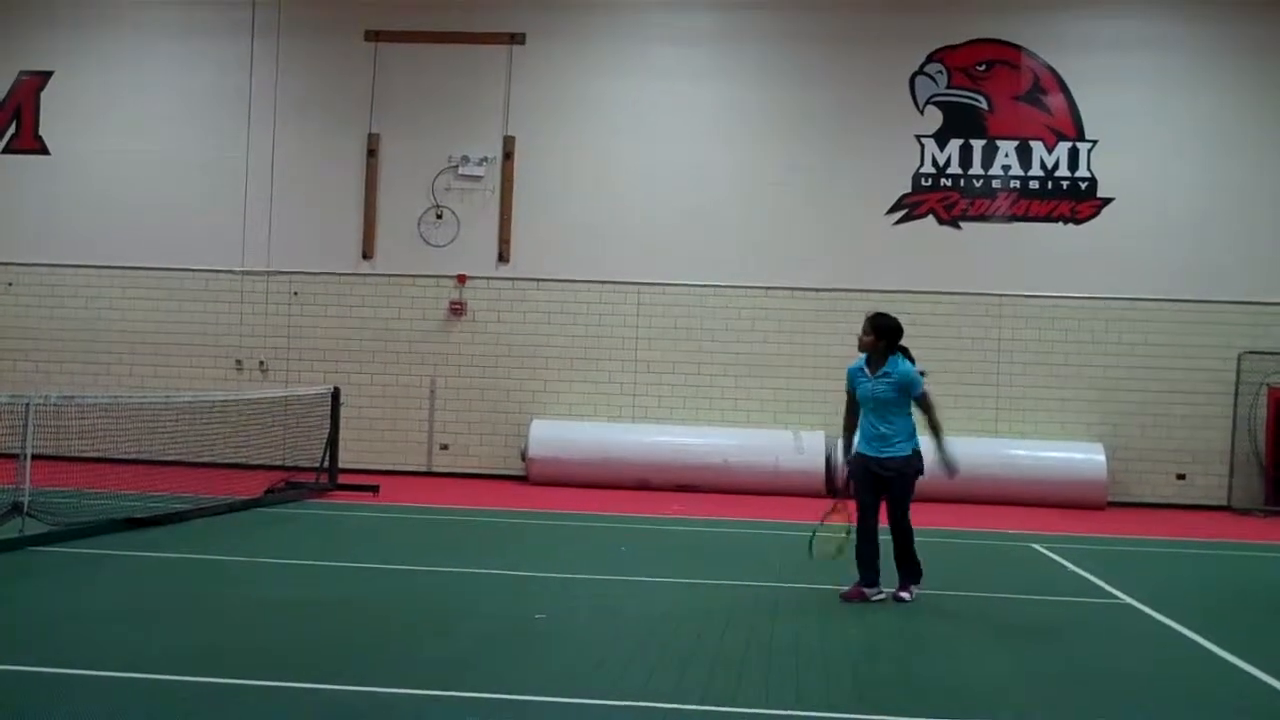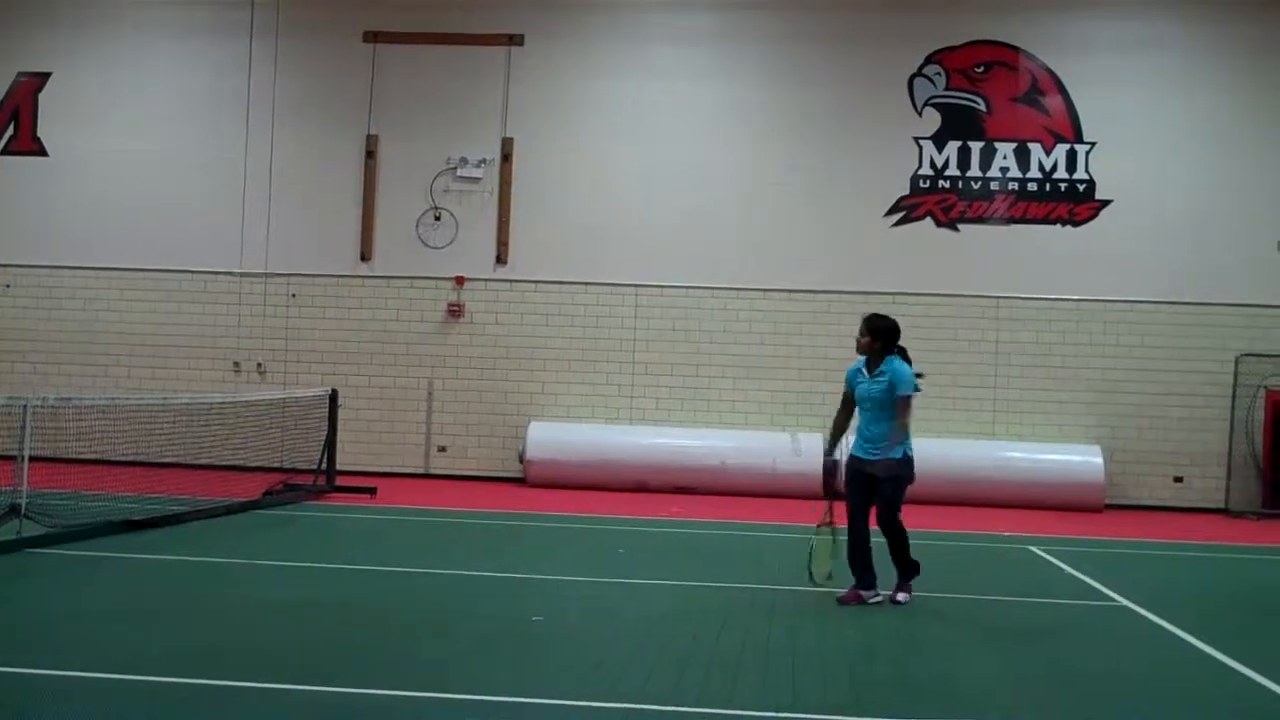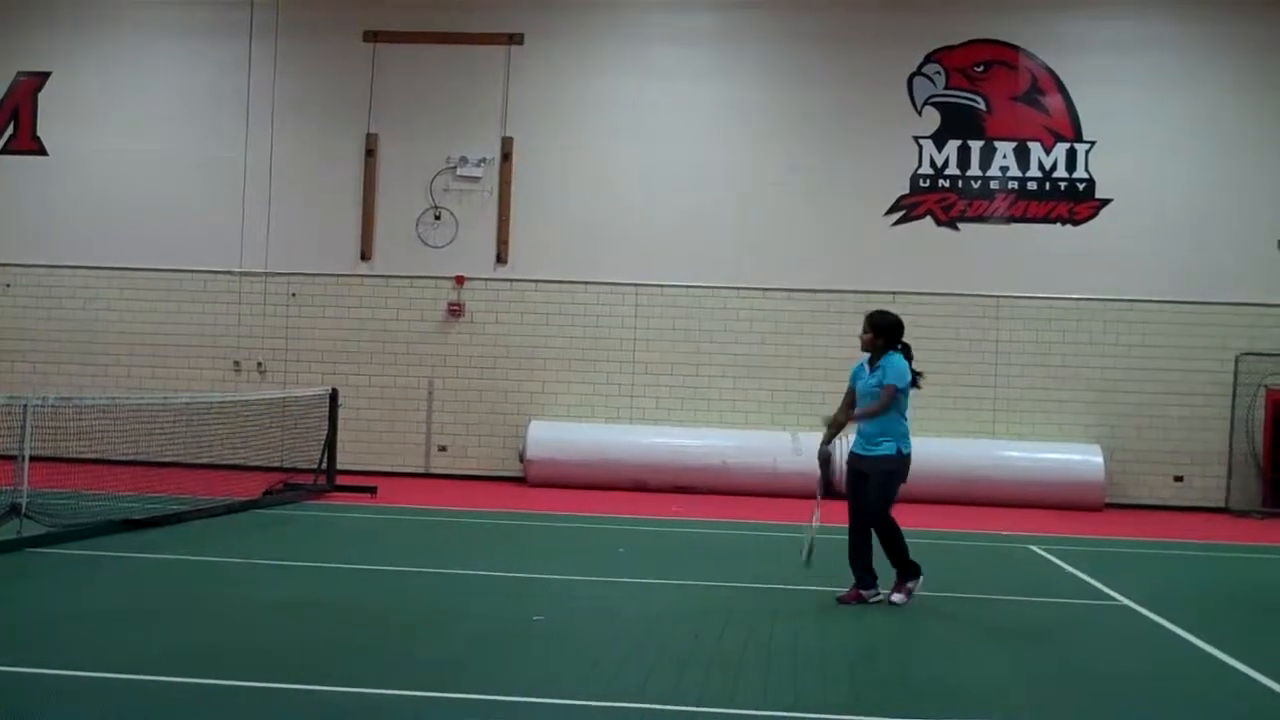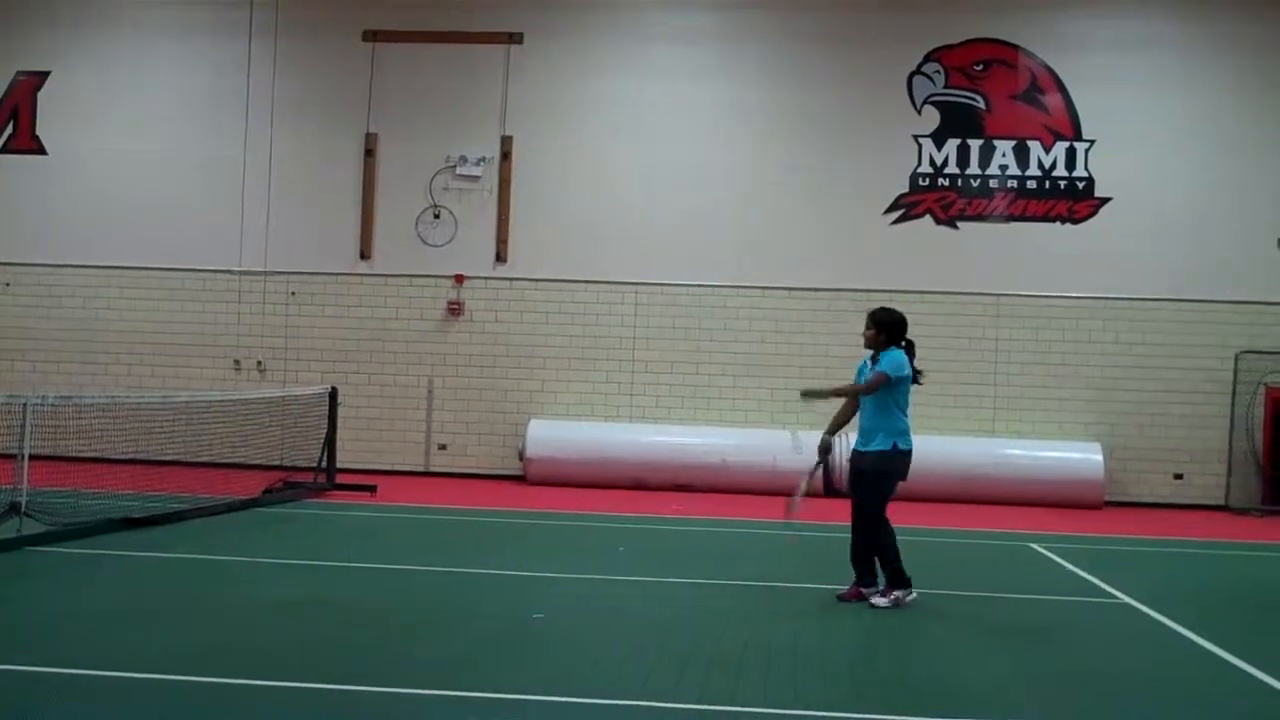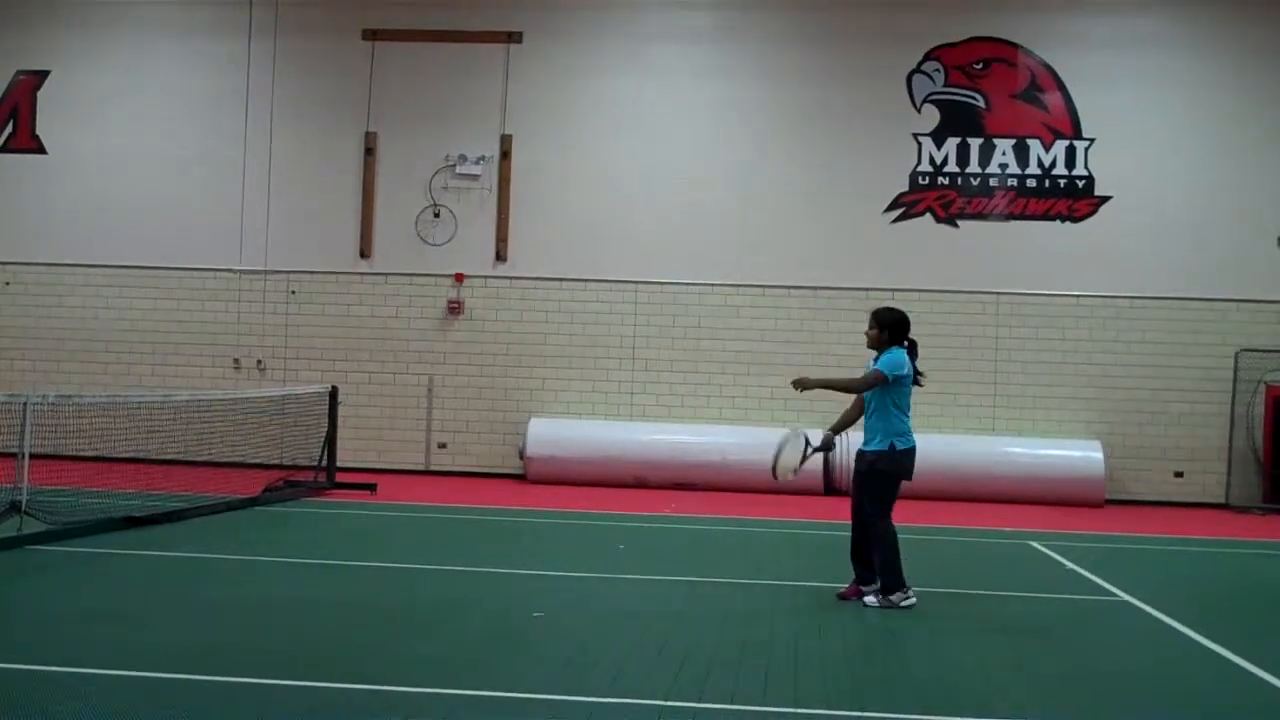
dt=0.1s
person 1, frame 1
left shoulder: (904, 372)
right shoulder: (855, 371)
left elbow: (928, 411)
left wrist: (942, 451)
right wrist: (847, 452)
left hip: (901, 456)
right hip: (865, 456)
left knee: (898, 519)
right knee: (865, 518)
left ankle: (910, 580)
right ankle: (868, 584)
person 1, frame 2
left shoulder: (899, 371)
right shoulder: (855, 372)
left elbow: (902, 418)
right elbow: (845, 413)
left wrist: (891, 454)
right wrist: (830, 450)
left hip: (892, 458)
right hip: (860, 457)
left knee: (888, 519)
right knee: (856, 520)
left ankle: (908, 573)
right ankle: (866, 586)
person 1, frame 3
left shoulder: (897, 366)
right shoulder: (861, 368)
left elbow: (883, 405)
right elbow: (845, 408)
left wrist: (853, 417)
right wrist: (826, 442)
left hip: (890, 455)
right hip: (860, 454)
left knee: (878, 515)
right knee: (858, 519)
left ankle: (908, 574)
right ankle: (866, 586)
person 1, frame 4
left shoulder: (896, 360)
right shoulder: (868, 364)
left elbow: (864, 389)
right elbow: (852, 404)
left wrist: (822, 391)
right wrist: (828, 434)
left hip: (890, 450)
right hip: (865, 450)
left knee: (875, 516)
right knee: (860, 517)
left ankle: (899, 586)
right ankle: (867, 583)
person 1, frame 5
left shoulder: (897, 360)
right shoulder: (881, 361)
left elbow: (859, 386)
right elbow: (861, 406)
left wrist: (815, 382)
right wrist: (832, 432)
left hip: (892, 451)
right hip: (872, 450)
left knee: (876, 517)
right knee: (860, 515)
left ankle: (896, 590)
right ankle: (866, 580)
